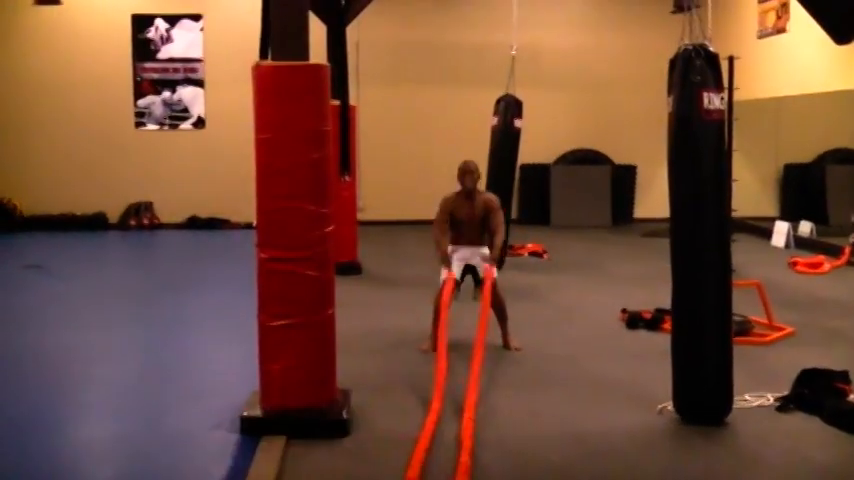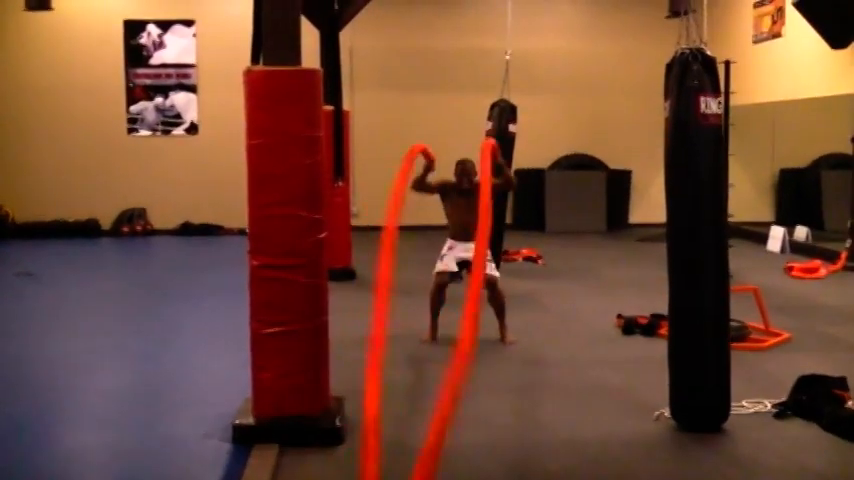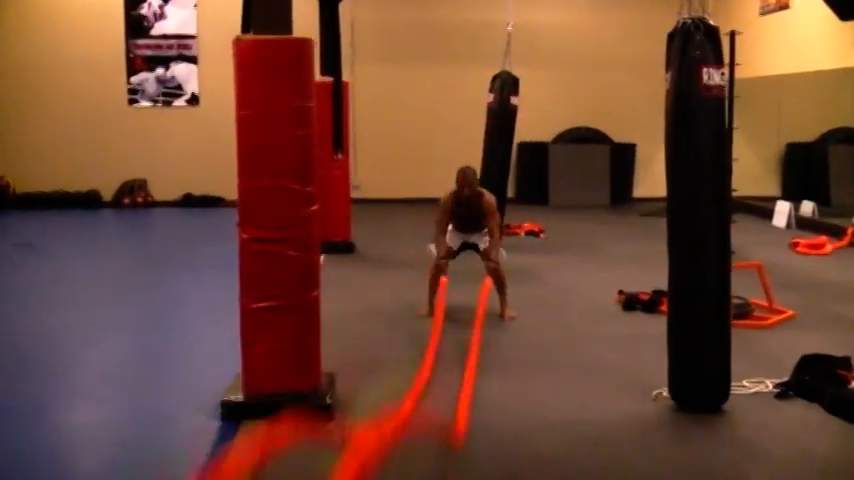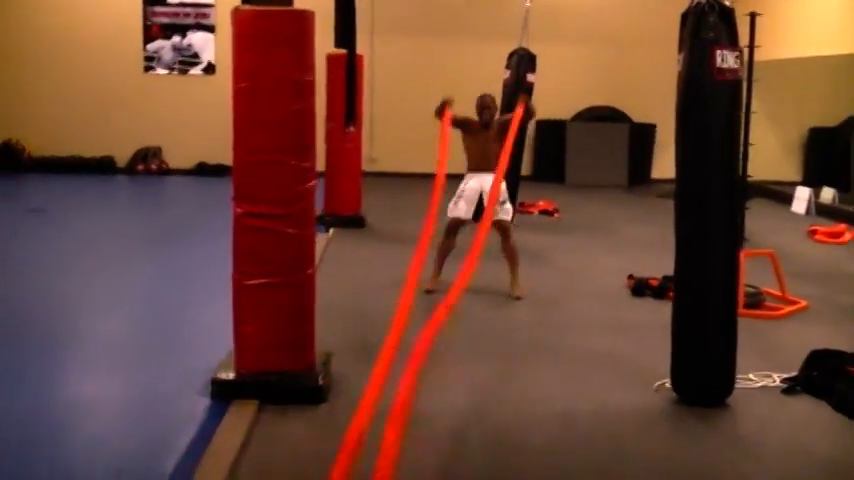
dt=0.3s
person 1, frame 1
left shoulder: (490, 201)
right shoulder: (449, 202)
left elbow: (499, 229)
right elbow: (439, 231)
left wrist: (495, 250)
right wrist: (443, 252)
left hip: (480, 251)
right hip: (455, 251)
left knee: (492, 286)
left ankle: (506, 337)
right ankle: (433, 337)
person 1, frame 2
left shoulder: (483, 188)
right shoulder: (446, 187)
left elbow: (510, 185)
right elbow: (418, 186)
left wrist: (501, 166)
right wrist: (426, 170)
right hip: (453, 245)
left knee: (492, 282)
right knee: (440, 281)
left ankle: (504, 330)
right ankle: (433, 328)
person 1, frame 3
left shoulder: (487, 200)
right shoulder: (448, 201)
left elbow: (494, 233)
right elbow: (440, 231)
left wrist: (493, 258)
right wrist: (441, 256)
left hip: (481, 233)
right hip: (456, 232)
left knee: (493, 263)
right knee: (440, 262)
left ankle: (504, 306)
right ankle: (430, 305)
person 1, frame 4
left shoulder: (504, 125)
right shoulder: (467, 125)
left elbow: (529, 114)
right elbow: (442, 117)
left wrist: (525, 104)
right wrist: (444, 107)
left hip: (494, 183)
right hip: (470, 183)
left knee: (505, 229)
right knee: (452, 226)
left ankle: (514, 282)
right ankle: (435, 276)
